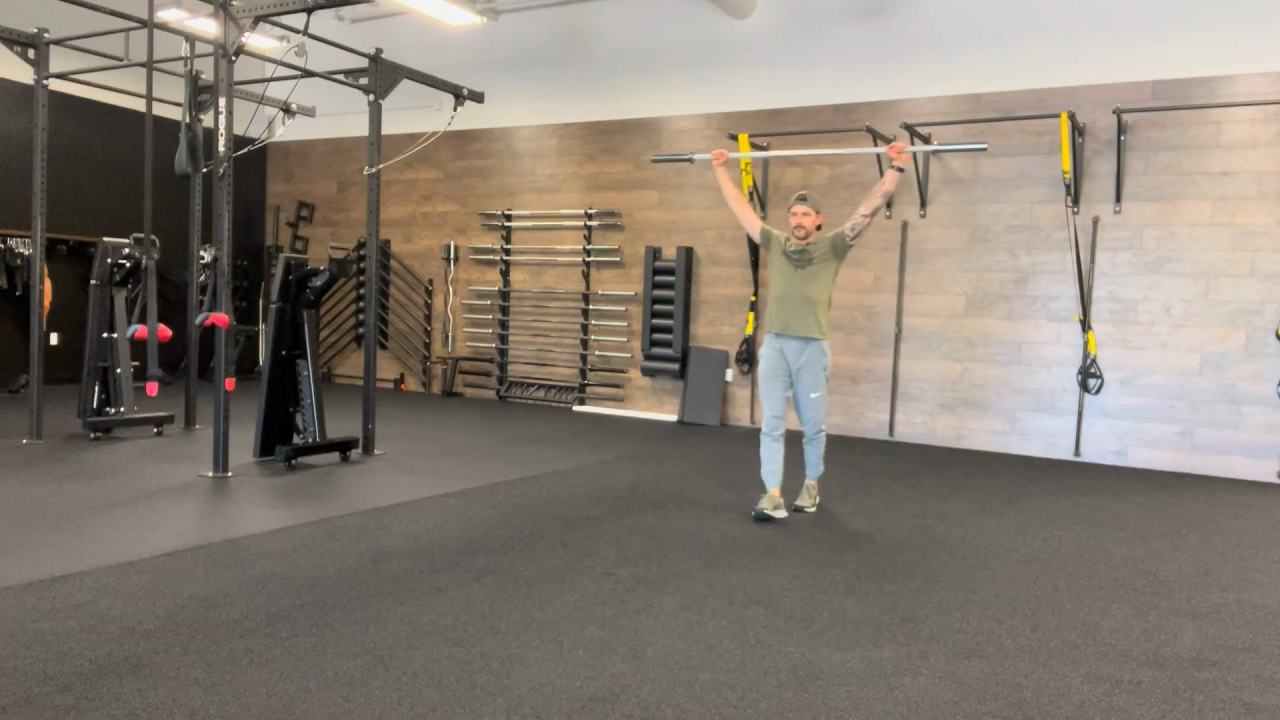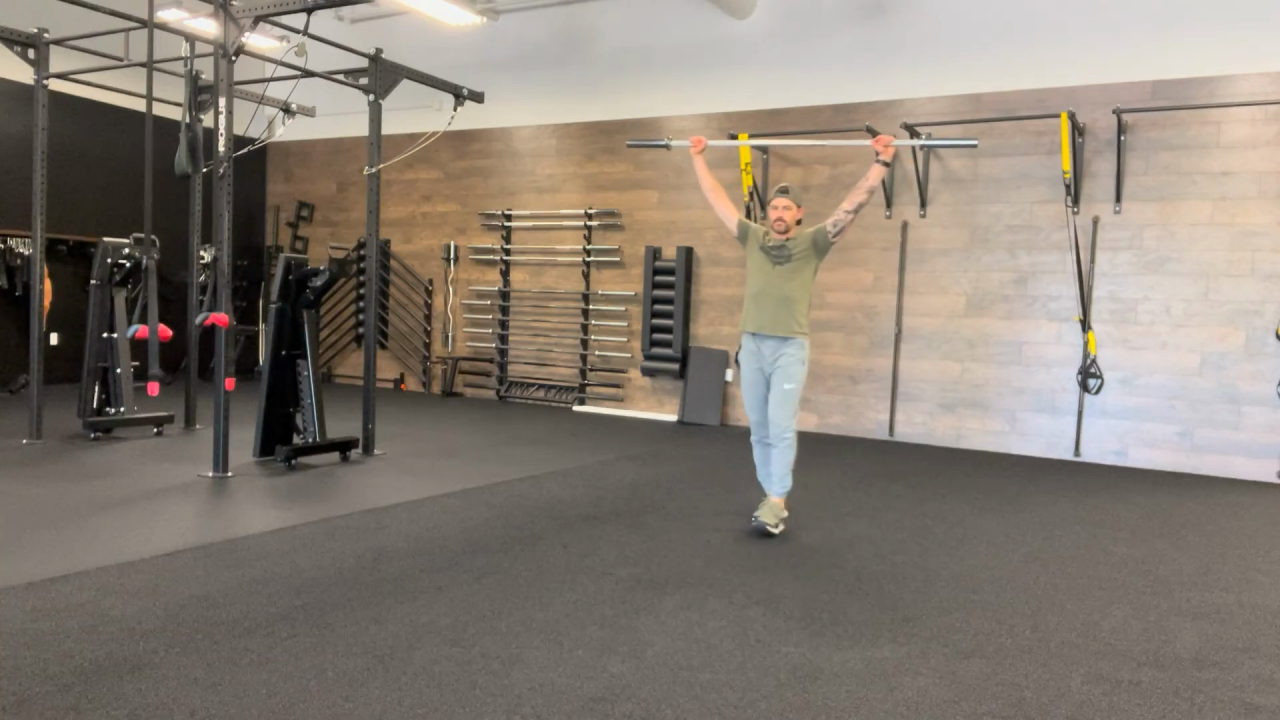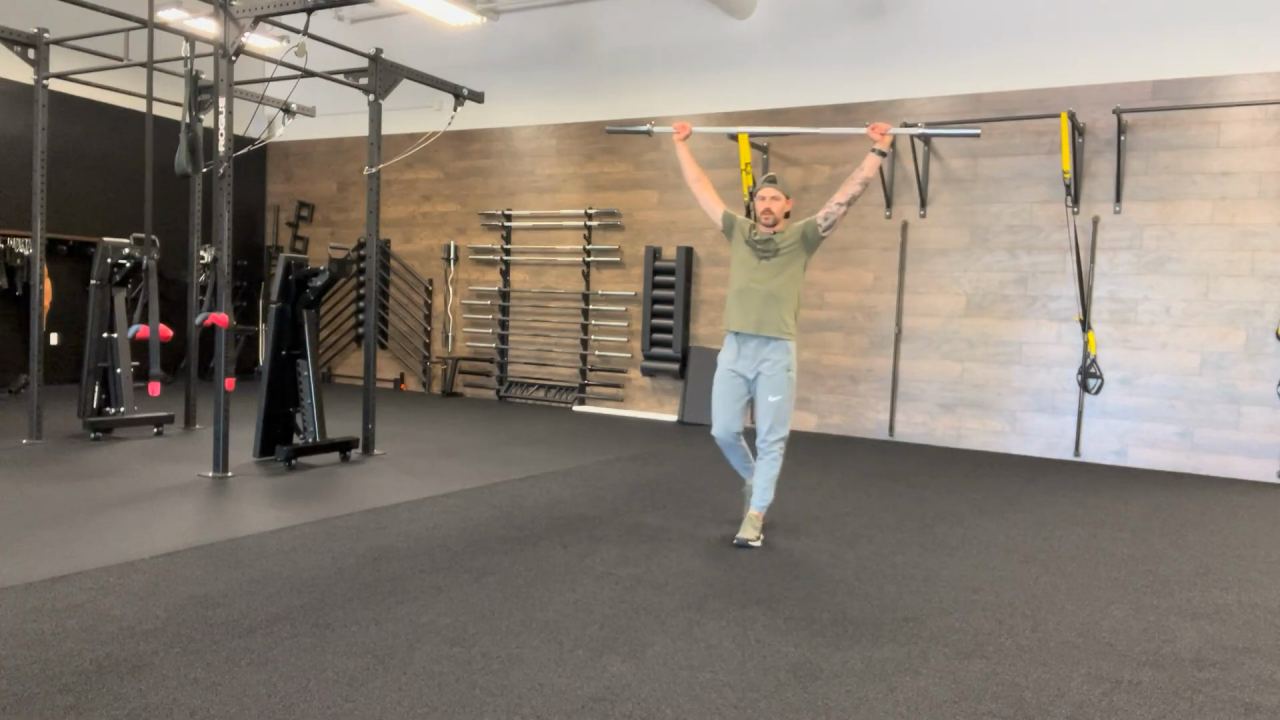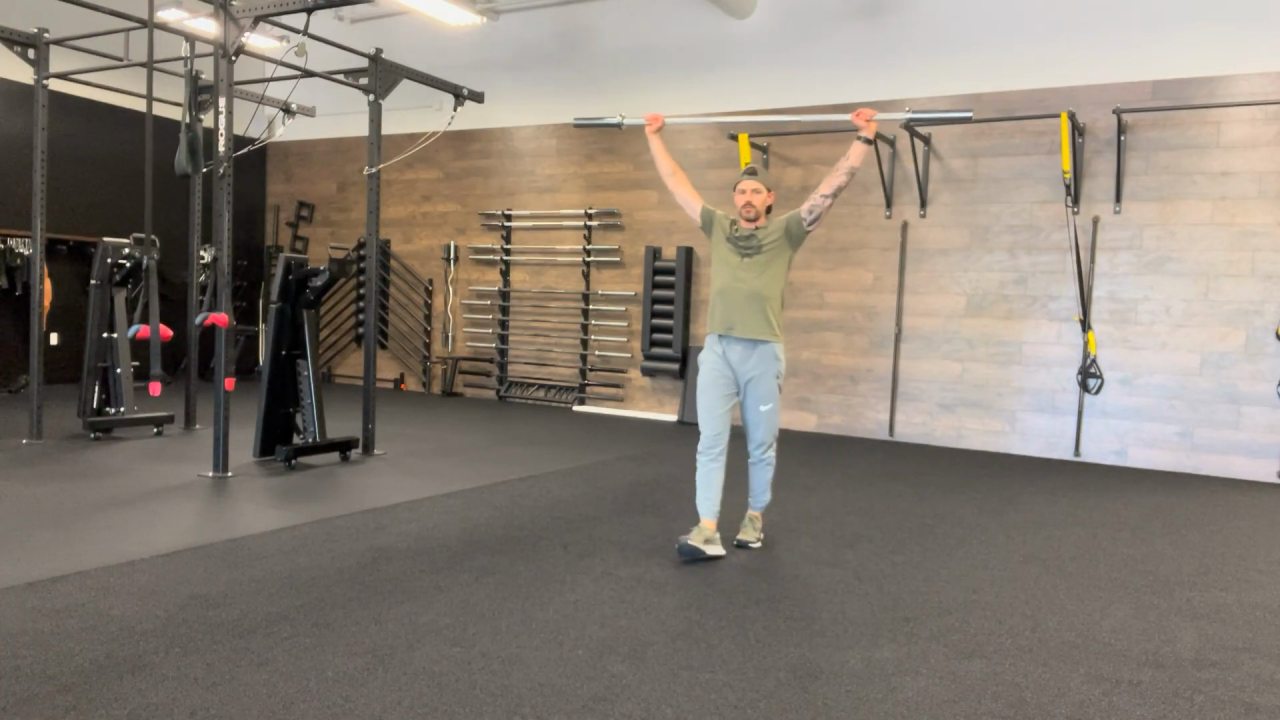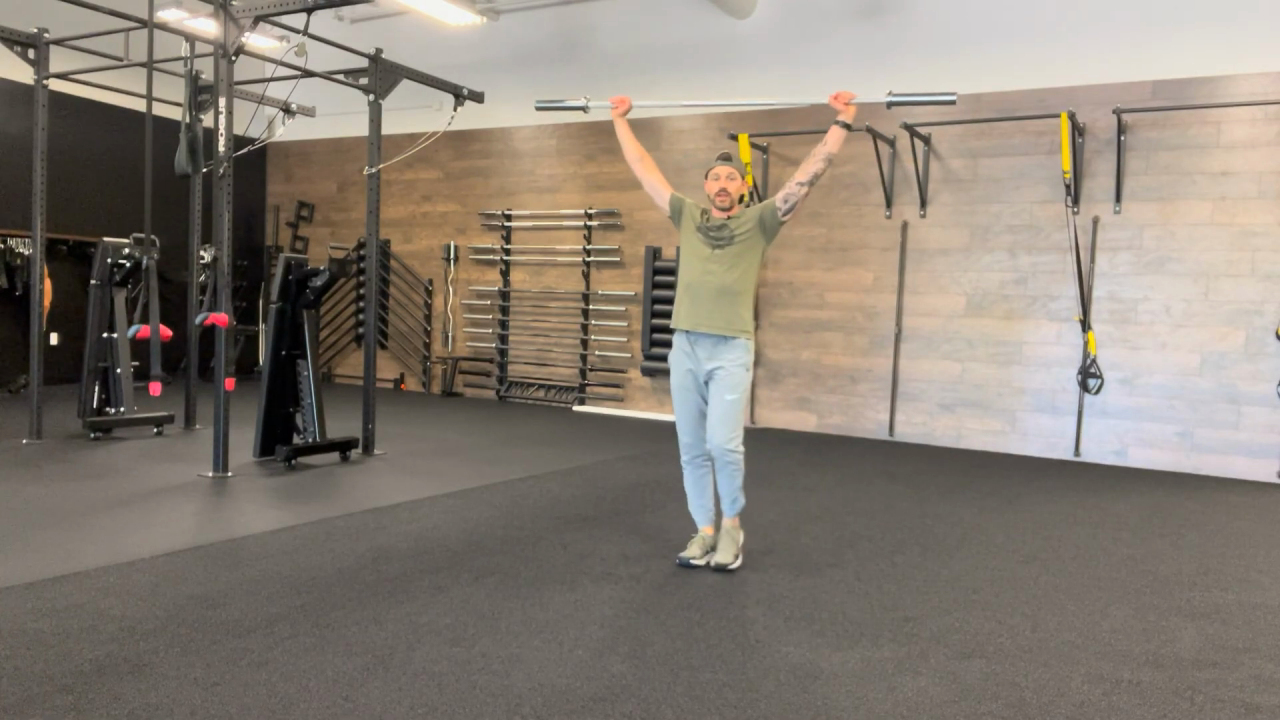
dt=0.5s
person 1, frame 1
left shoulder: (832, 246)
right shoulder: (774, 243)
left elbow: (870, 208)
right elbow: (740, 207)
left wrist: (896, 166)
right wrist: (721, 168)
left hip: (811, 347)
right hip: (773, 345)
left knee: (813, 426)
right knee: (772, 424)
left ankle: (811, 484)
right ankle: (773, 495)
person 1, frame 2
left shoulder: (813, 242)
right shoulder: (752, 237)
left elbow: (854, 202)
right elbow: (717, 198)
left wrist: (882, 161)
right wrist: (698, 157)
left hip: (790, 346)
right hip: (752, 345)
left knee: (780, 425)
right knee: (760, 430)
left ankle: (777, 503)
right ankle: (771, 497)
person 1, frame 3
left shoulder: (802, 236)
right shoulder: (737, 230)
left elbow: (847, 194)
right elbow: (700, 187)
left wrist: (878, 150)
right wrist: (681, 143)
left hip: (775, 350)
right hip: (733, 345)
left knee: (770, 439)
right knee: (723, 431)
left ankle: (755, 515)
right ankle: (756, 480)
person 1, frame 4
left shoulder: (786, 231)
right shoulder: (717, 226)
left elbow: (832, 186)
right elbow: (676, 182)
left wrist: (864, 137)
right wrist: (654, 136)
left hip: (762, 351)
right hip: (717, 349)
left knee: (761, 445)
right knee: (711, 441)
left ankle: (754, 517)
right ankle: (706, 531)
person 1, frame 5
left shoulder: (759, 222)
right shoulder: (686, 216)
left elbow: (808, 174)
right elbow: (643, 170)
left wrist: (842, 121)
right wrist: (620, 120)
left hip: (731, 349)
right hip: (685, 347)
left knee: (723, 443)
right knee: (692, 450)
left ankle: (732, 524)
right ankle: (706, 532)
